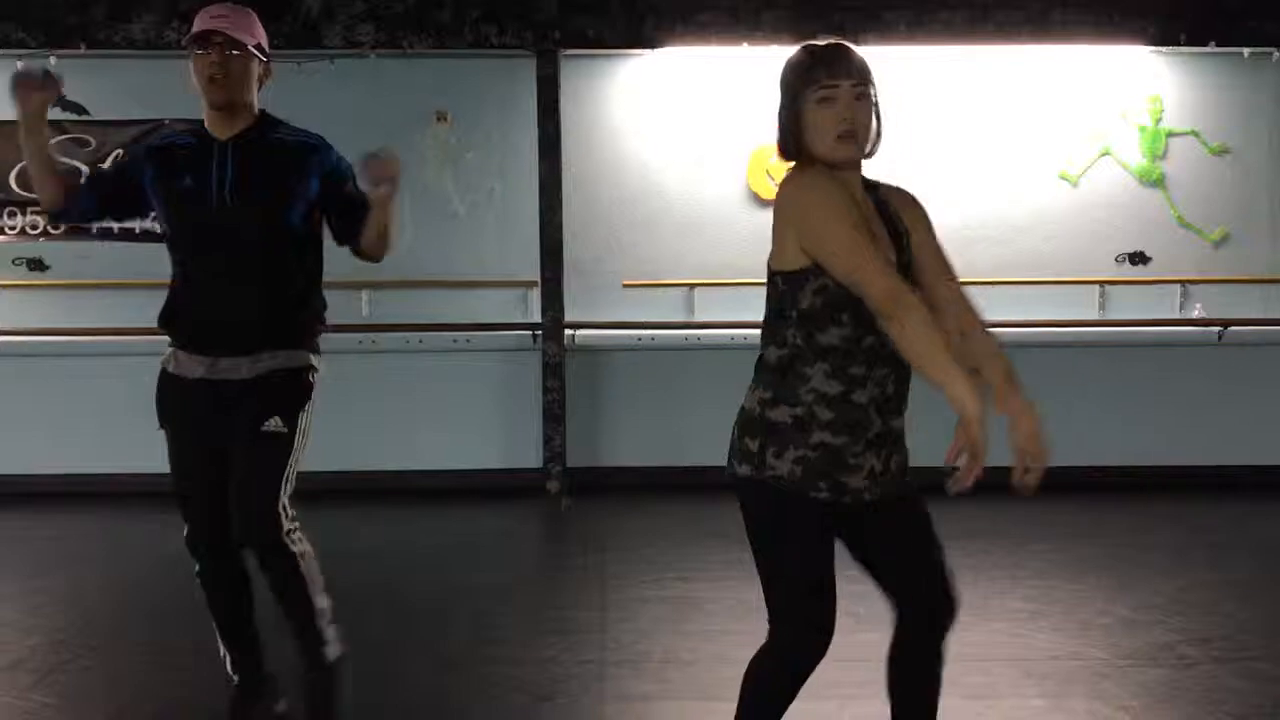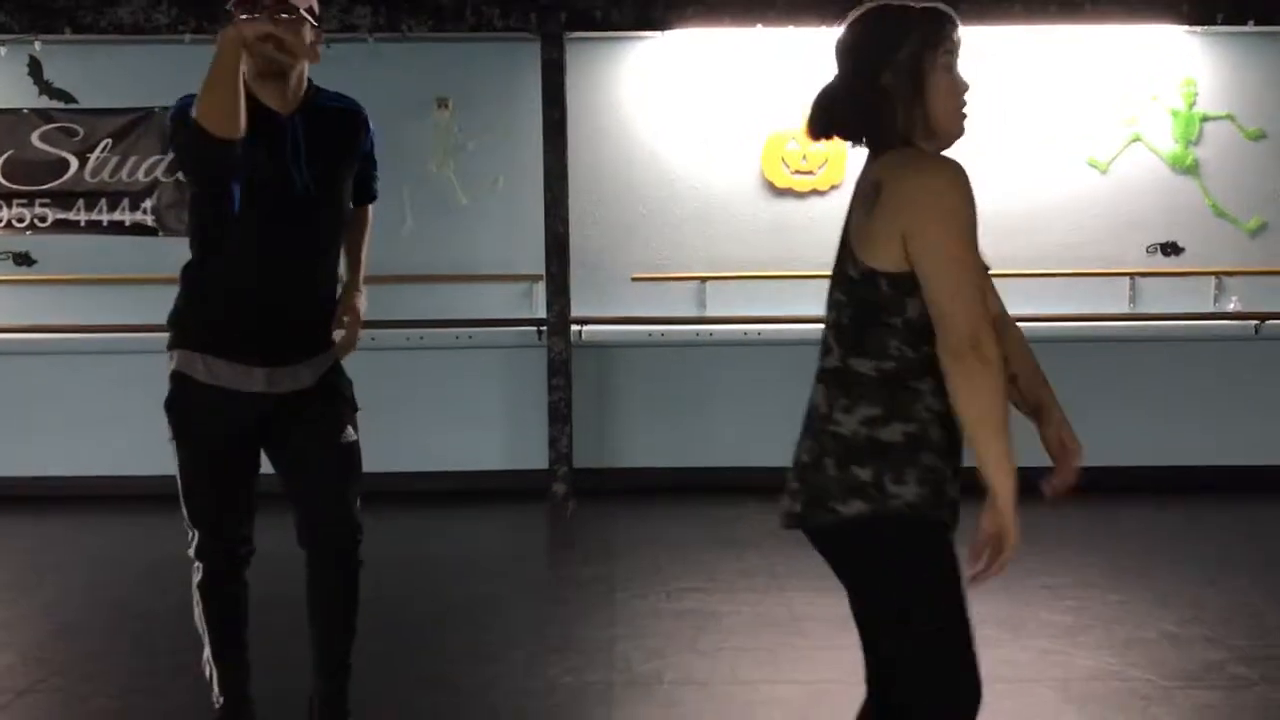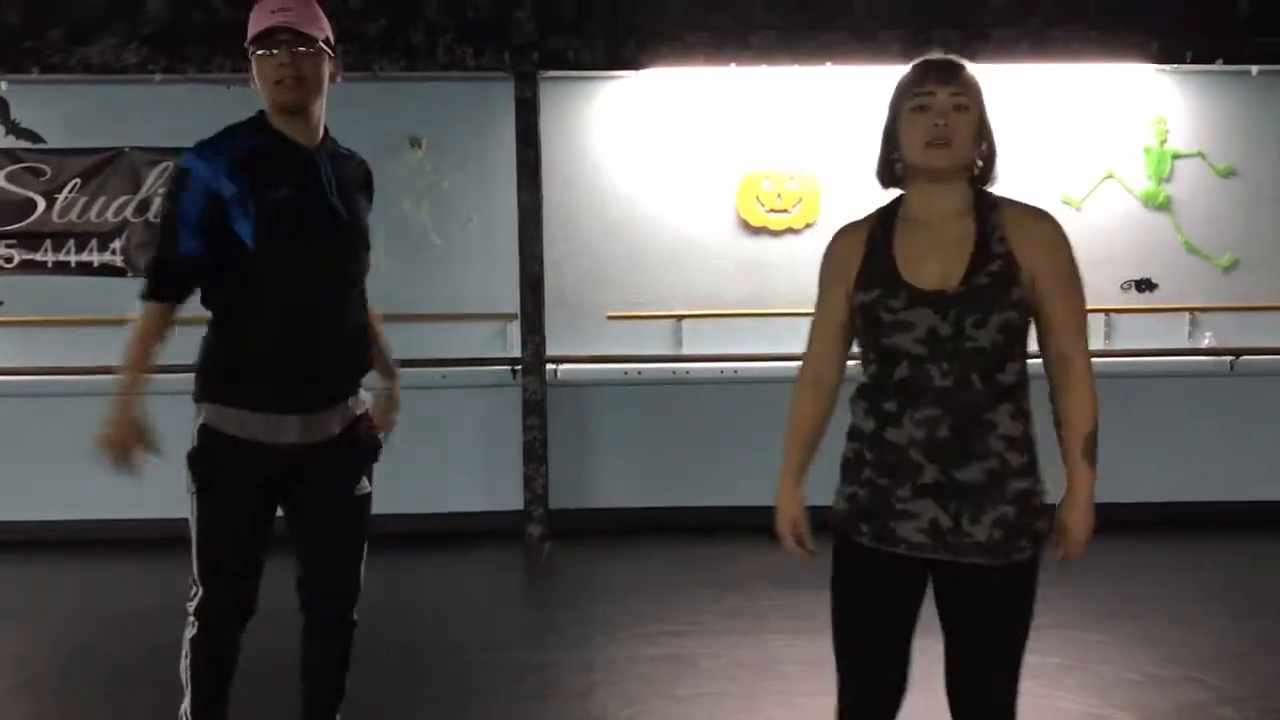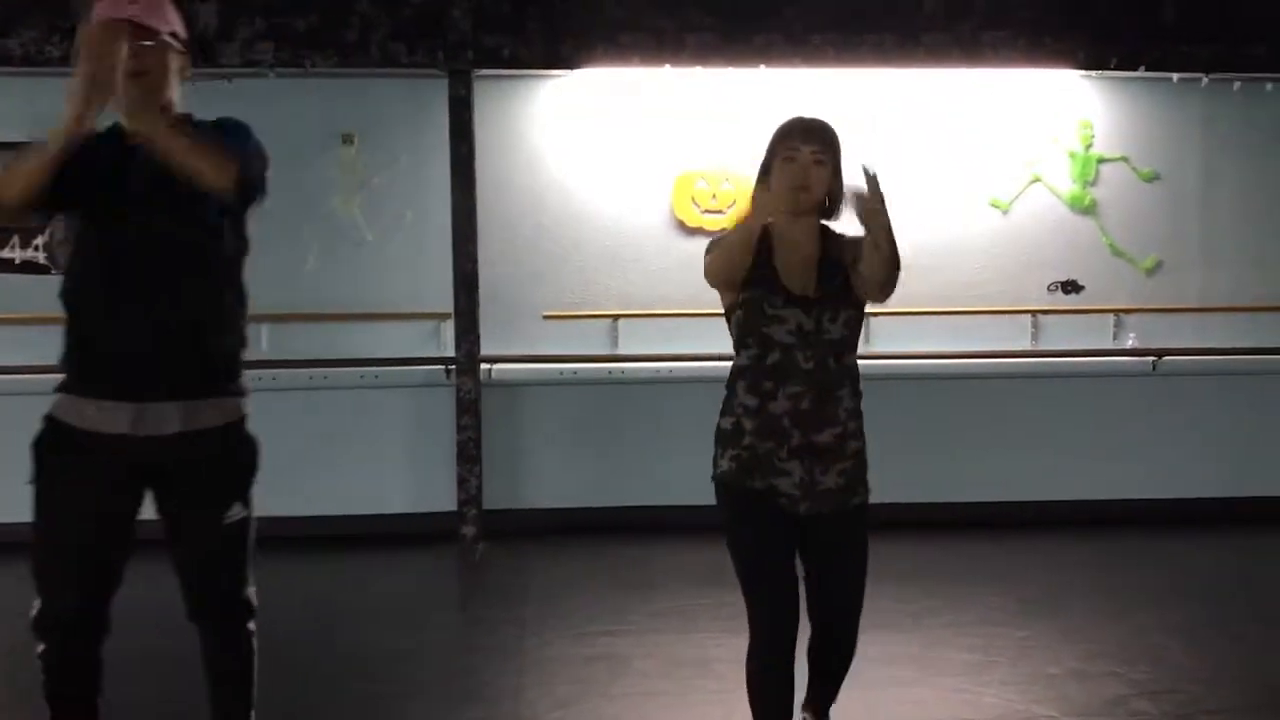
dt=1s
person 1, frame 1
left shoulder: (307, 156)
right shoulder: (162, 158)
left elbow: (369, 246)
right elbow: (64, 205)
left wrist: (384, 196)
right wrist: (32, 121)
left hip: (274, 367)
right hip: (190, 372)
left knee: (263, 520)
right knee: (208, 537)
person 1, frame 2
left shoulder: (346, 121)
right shoulder: (198, 117)
right elbow: (222, 145)
left wrist: (353, 287)
left hip: (311, 370)
right hip: (214, 373)
left knee: (336, 538)
right knee: (219, 549)
person 1, frame 3
left shoulder: (353, 172)
right shoulder: (217, 165)
right elbow: (168, 282)
left wrist: (385, 370)
right wrist: (127, 396)
left hip: (337, 426)
right hip: (243, 426)
left knee: (334, 601)
right knee: (221, 603)
person 1, frame 4
left shoulder: (223, 145)
right shoulder: (84, 158)
left elbow: (231, 179)
left wrist: (139, 113)
right wrist: (80, 108)
left hip: (203, 421)
right hip: (89, 420)
left knee: (223, 606)
right knee: (65, 614)
person 2, frame 1
left shoulder: (895, 205)
right shoulder: (806, 192)
left elbow: (954, 313)
right elbow: (893, 303)
left wrist: (1017, 407)
right wrist: (969, 407)
left hip: (870, 460)
right hip: (786, 461)
left knee: (931, 606)
right knee: (803, 633)
person 2, frame 2
left shoulder: (896, 182)
right shoulder: (926, 181)
left elbow: (988, 323)
right elbow: (964, 345)
left wrist: (1051, 416)
right wrist: (1002, 492)
left hip: (884, 487)
right hip: (877, 491)
person 2, frame 3
left shoulder: (1029, 234)
right shoulder: (854, 247)
left elbow: (1071, 367)
right elbow: (820, 373)
left wrist: (1081, 483)
right wrist: (789, 485)
left hip: (995, 516)
right hip: (874, 514)
person 2, frame 4
left shoulder: (851, 254)
right shoulder: (740, 252)
left elbow: (880, 283)
right elbow: (721, 272)
left wrist: (877, 224)
right wrist: (759, 214)
left hip: (835, 467)
right hip: (752, 467)
left knee: (838, 621)
right knee: (772, 624)
